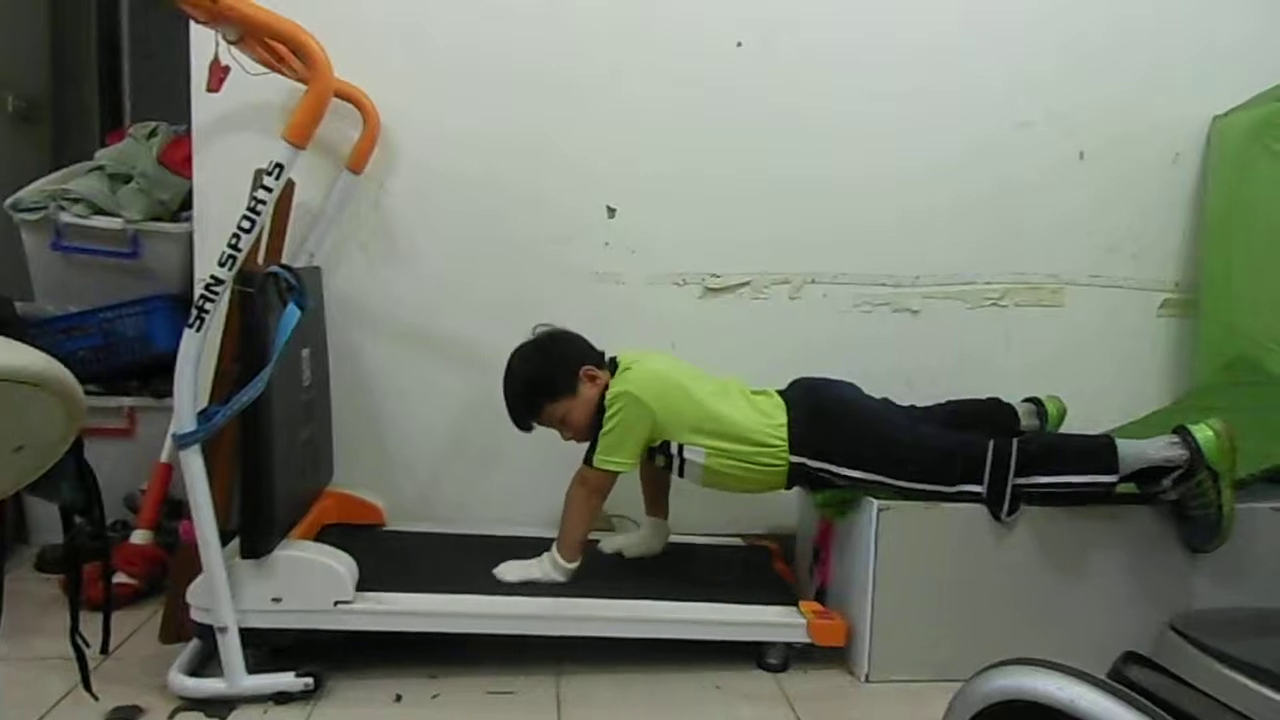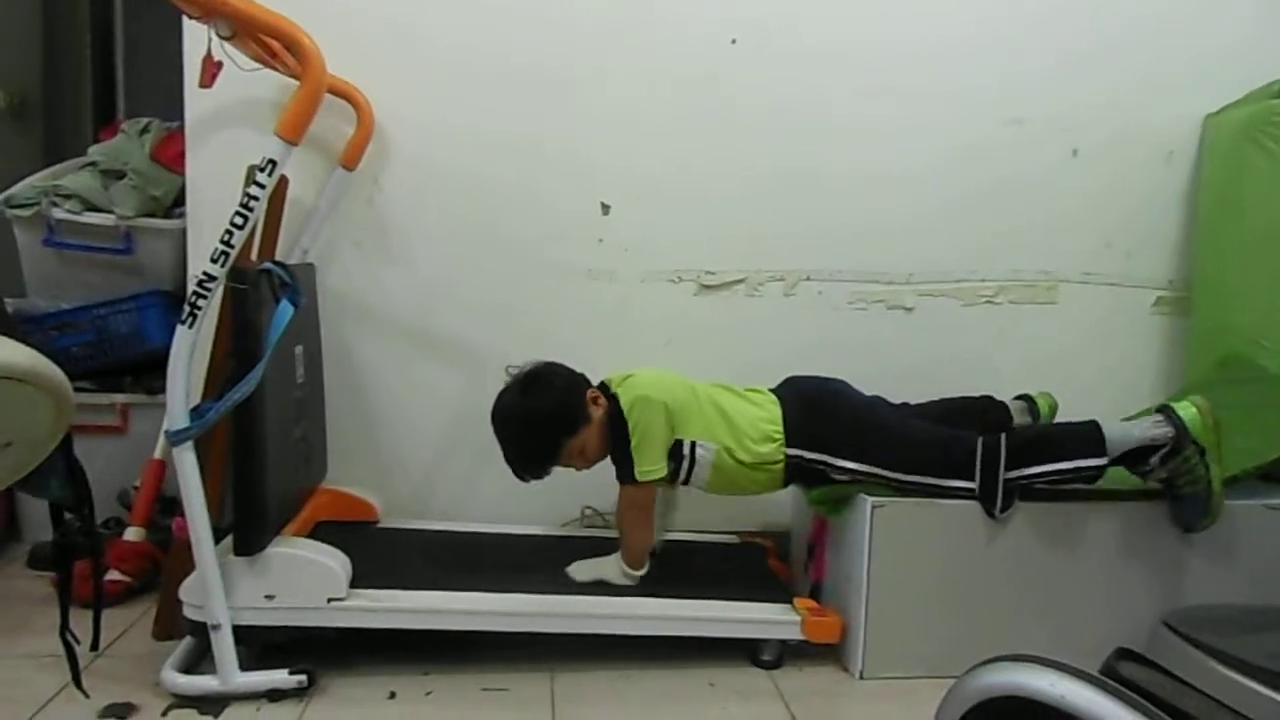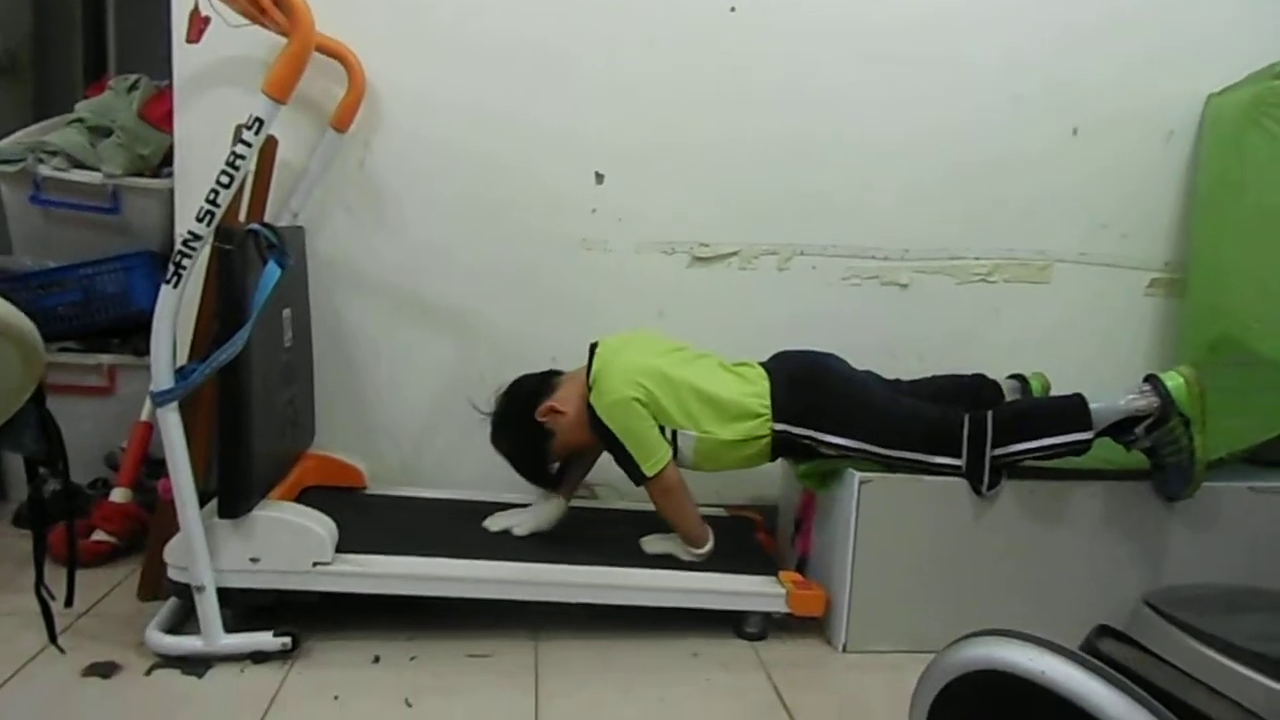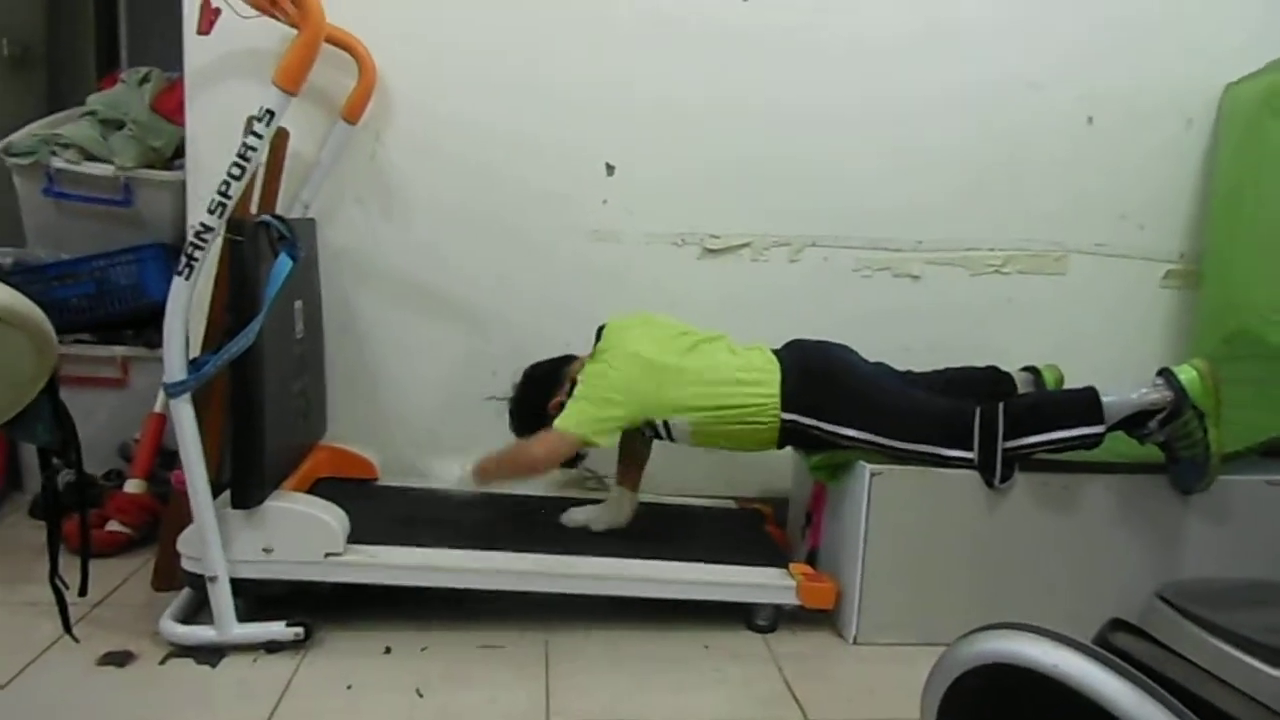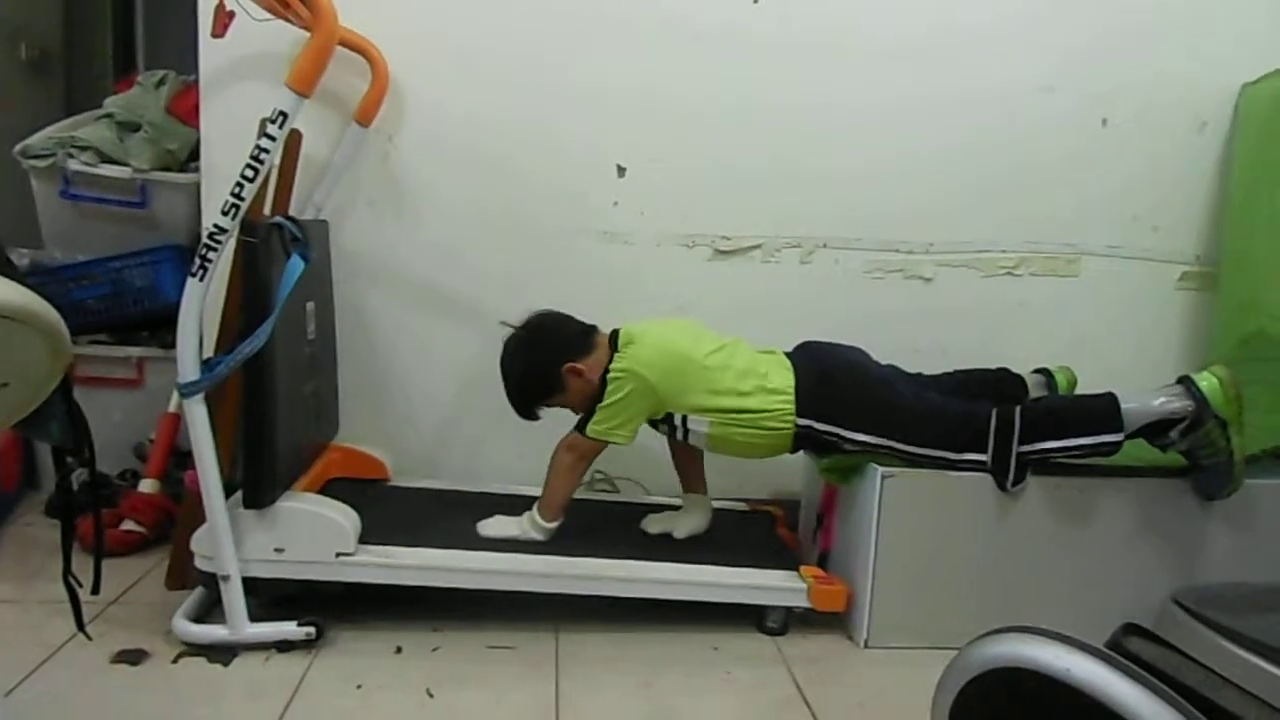
dt=1s
person 1, frame 1
left shoulder: (626, 393)
right shoulder: (637, 370)
left elbow: (590, 487)
right elbow: (657, 456)
left wrist: (558, 563)
right wrist: (653, 532)
left hip: (819, 440)
right hip: (810, 408)
left knee: (981, 471)
right knee: (926, 426)
left ankle: (1177, 458)
person 1, frame 2
left shoulder: (635, 402)
right shoulder: (620, 397)
left elbow: (637, 503)
right elbow: (664, 471)
left wrist: (625, 565)
right wrist: (655, 517)
left hip: (815, 433)
right hip: (800, 409)
left knee: (977, 466)
right knee: (918, 425)
left ankle: (1162, 435)
right ankle: (1017, 412)
person 1, frame 3
left shoulder: (614, 398)
right shoulder: (605, 357)
left elbow: (664, 482)
right elbow: (586, 447)
left wrist: (696, 544)
right wrist: (547, 507)
left hip: (802, 411)
right hip: (792, 380)
left knee: (967, 443)
right knee: (913, 401)
left ankle: (1145, 407)
person 1, frame 4
left shoulder: (602, 381)
right shoulder: (621, 334)
left elbow: (545, 451)
right elbow: (640, 422)
left wrist: (471, 472)
right wrist: (620, 501)
left hip: (811, 404)
right hip: (803, 367)
left knee: (976, 438)
right knee: (926, 394)
left ankle: (1158, 401)
person 1, frame 5
left shoulder: (629, 371)
right shoulder: (642, 337)
left elbow: (574, 450)
right elbow: (682, 418)
left wrist: (537, 523)
right wrist: (694, 506)
left hip: (826, 407)
right hip: (815, 370)
left knee: (988, 439)
right knee: (933, 394)
left ankle: (1180, 407)
